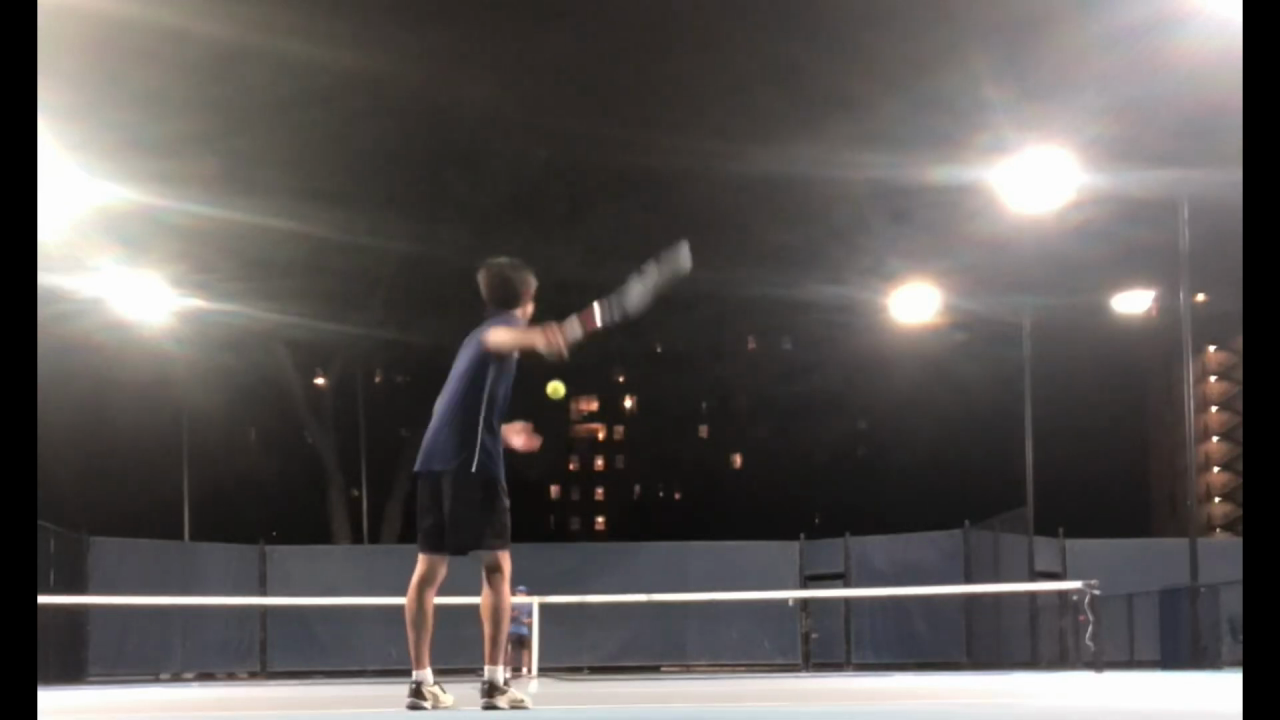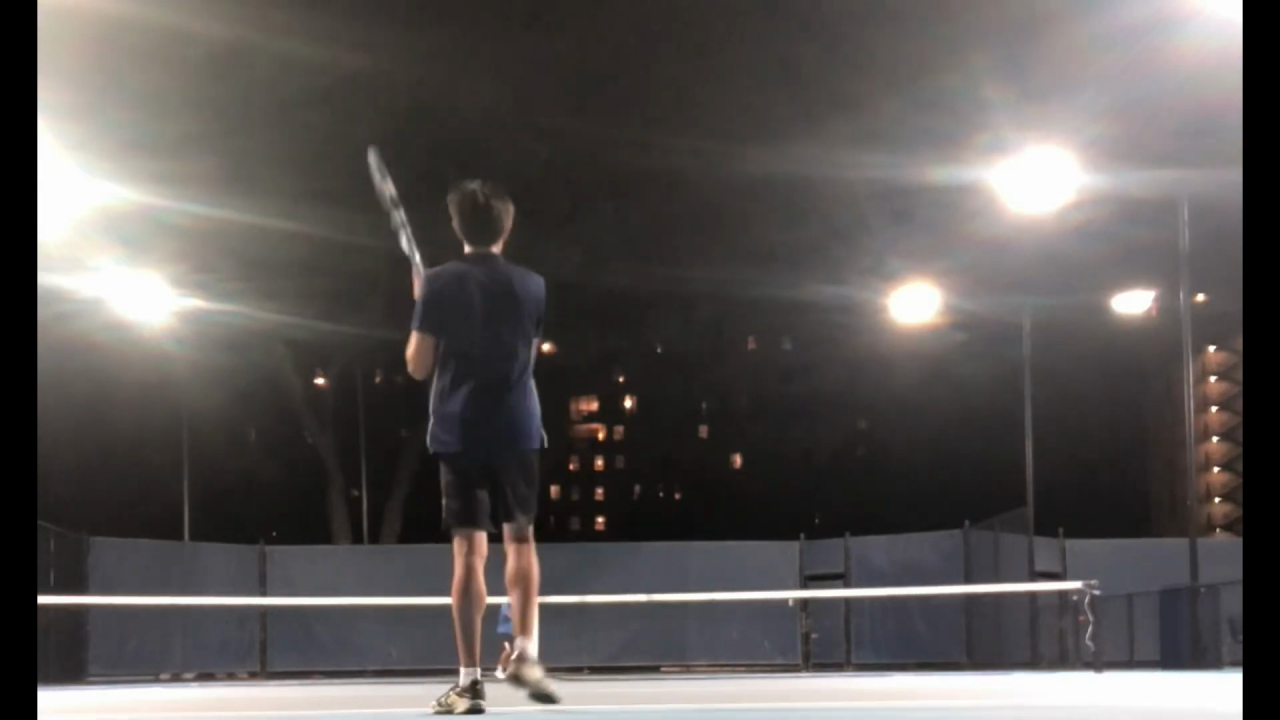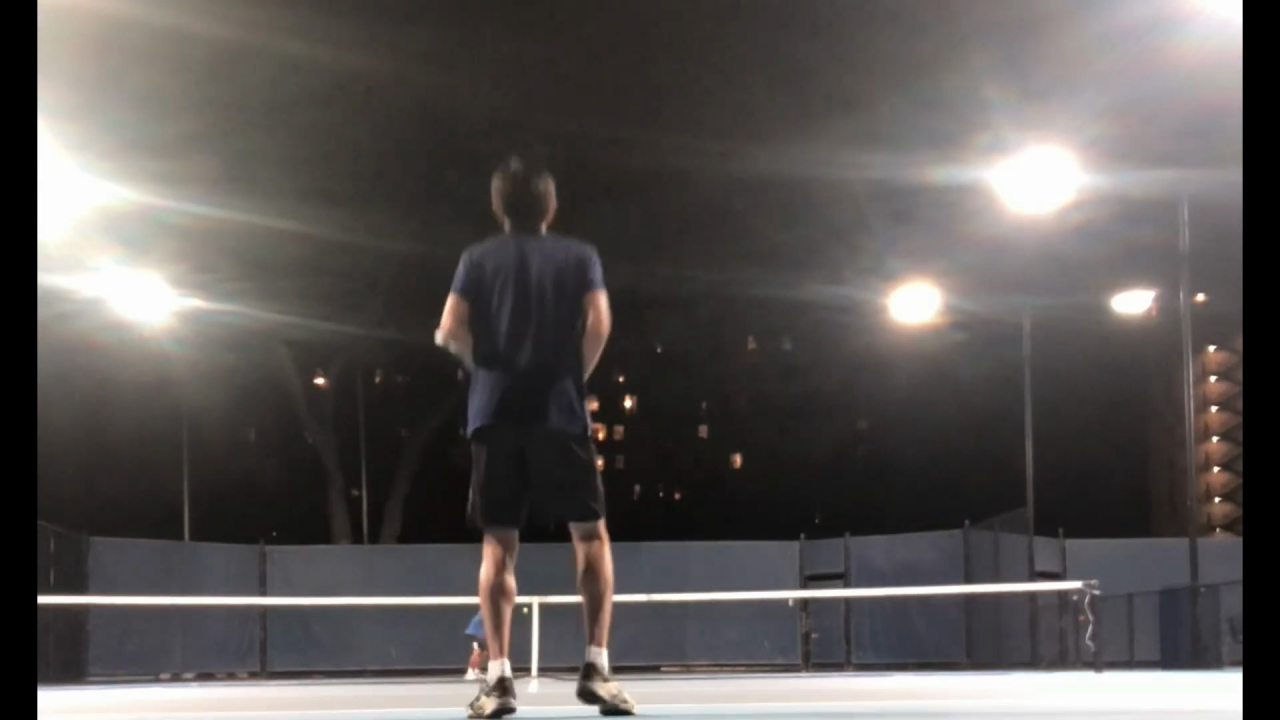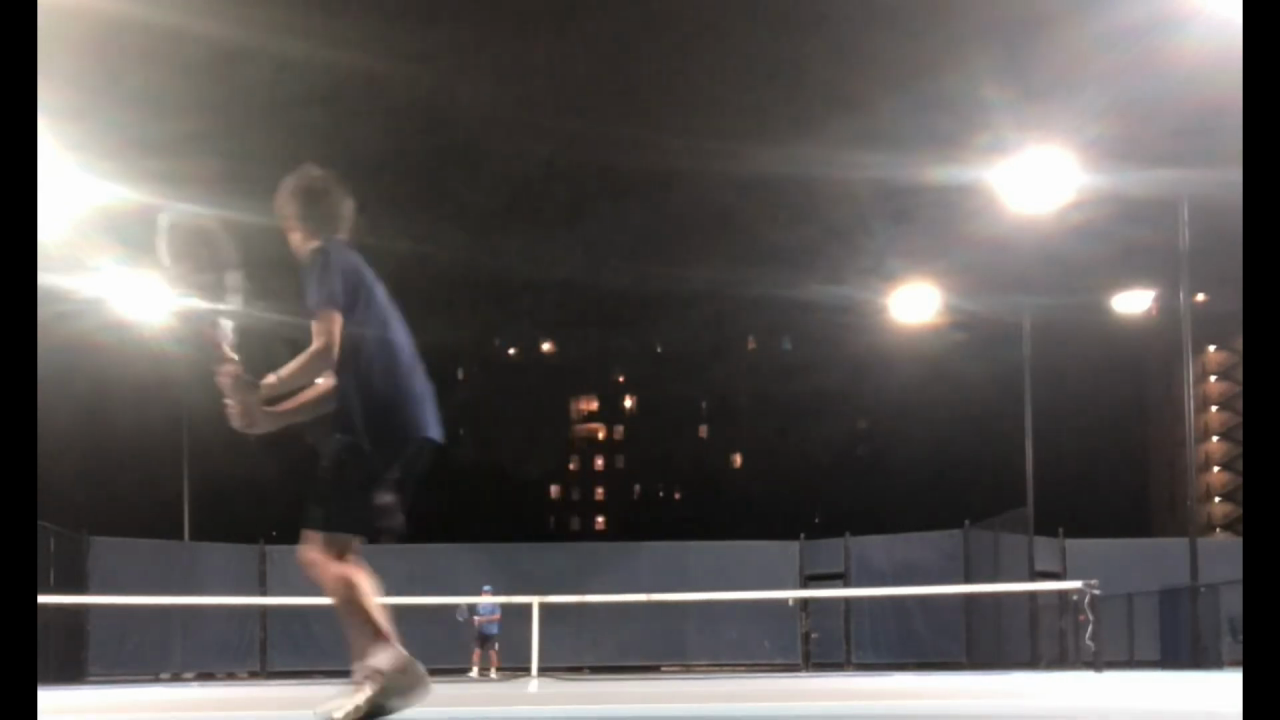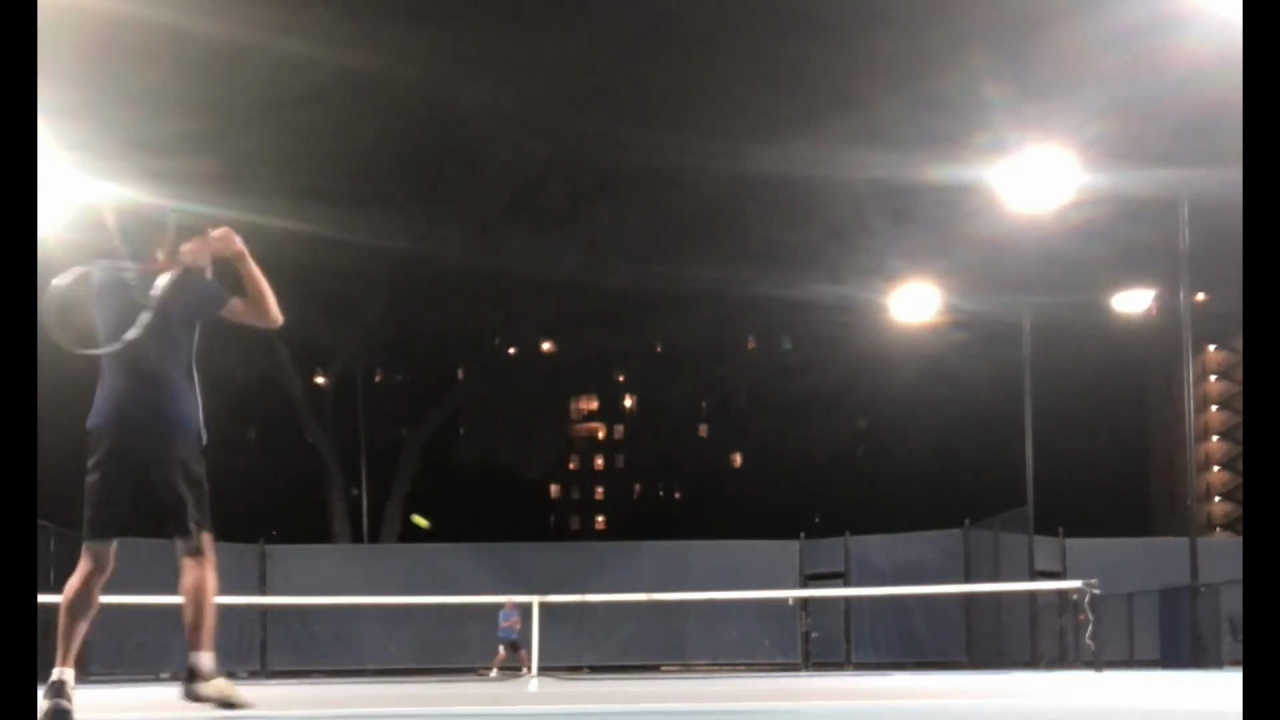
dt=1s
person 1, frame 1
left shoulder: (476, 338)
right shoulder: (506, 325)
right elbow: (498, 339)
right wrist: (536, 337)
left hip: (433, 458)
right hip: (472, 460)
left knee: (428, 570)
right knee: (496, 567)
left ankle: (421, 680)
right ankle: (494, 681)
person 1, frame 2
left shoulder: (439, 284)
right shoulder: (532, 286)
left elbow: (418, 366)
left hip: (460, 433)
right hip: (518, 432)
left knee: (470, 550)
right knee: (520, 539)
left ankle: (469, 683)
right ankle: (526, 651)
person 1, frame 3
left shoulder: (476, 258)
right shoulder: (580, 255)
left elbow: (450, 330)
right elbow: (599, 322)
right wrist: (577, 379)
left hip: (494, 414)
right hip: (558, 413)
left knee: (498, 547)
right knee: (591, 539)
right ankle: (595, 665)
person 1, frame 4
left shoulder: (328, 260)
right shoulder: (349, 268)
left elbow: (327, 349)
left wrist: (261, 391)
right wrist: (269, 416)
left hip: (378, 425)
right hip: (405, 425)
left knee: (320, 552)
right knee: (339, 554)
left ankle: (390, 660)
right ankle: (385, 665)
person 1, frame 5
left shoulder: (102, 283)
right shoulder: (188, 283)
right elbow: (271, 318)
left wrist: (189, 263)
right wrist: (239, 254)
left hip: (114, 430)
right hip: (174, 433)
left knee: (95, 560)
right knee: (198, 552)
right ankle: (201, 670)
